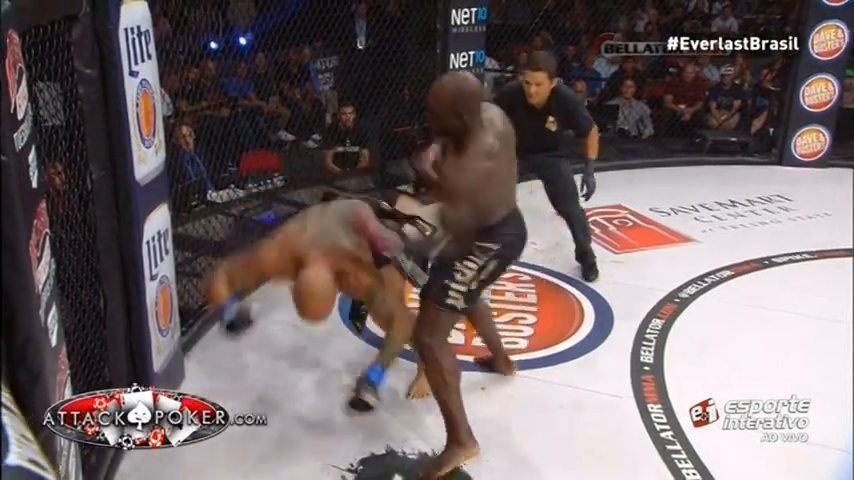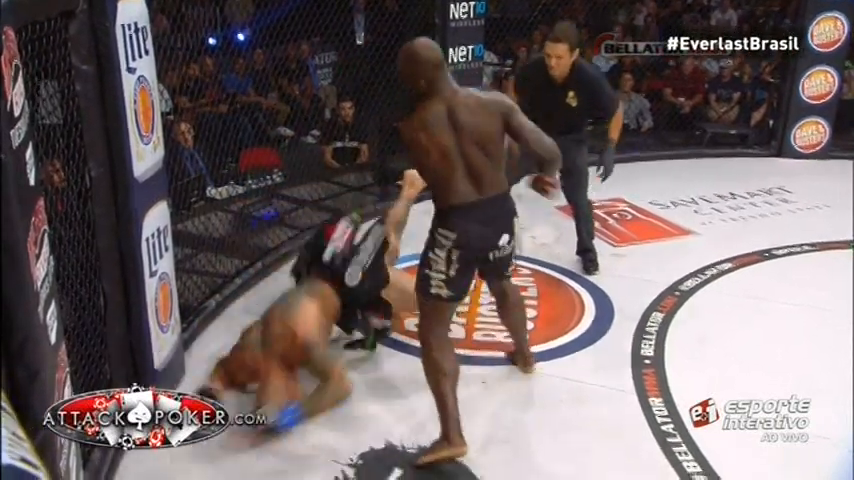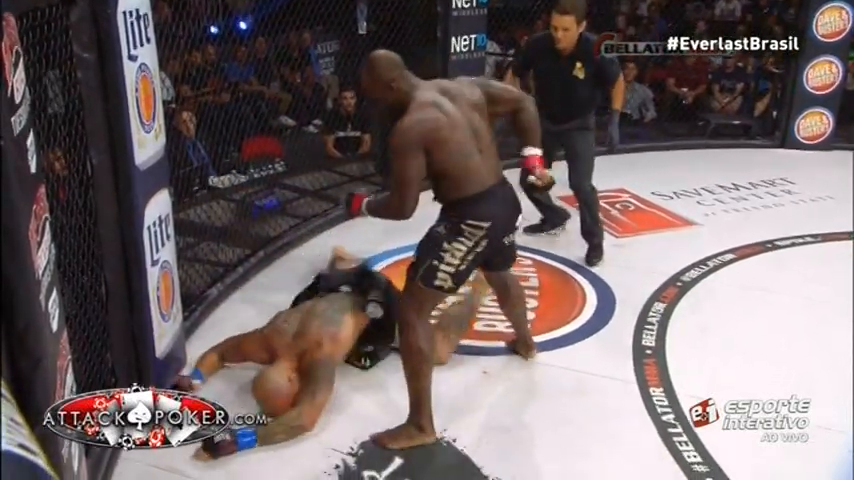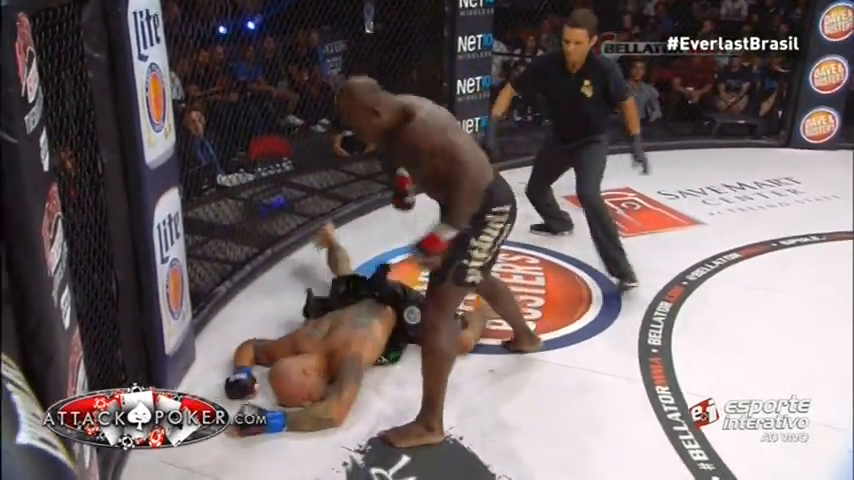
dt=0.5s
person 1, frame 1
left shoulder: (462, 172)
right shoulder: (488, 113)
left elbow: (452, 238)
right wrist: (432, 154)
left hip: (484, 243)
right hip: (505, 225)
left knee: (429, 335)
right knee: (468, 298)
left ankle: (460, 440)
right ankle: (500, 357)
person 1, frame 2
left shoulder: (412, 126)
right shoulder: (492, 104)
right elbow: (549, 151)
right wrist: (548, 176)
left hip: (454, 227)
right hip: (500, 213)
left knee: (433, 329)
right knee: (501, 284)
left ankle: (451, 436)
right ankle: (523, 353)
person 1, frame 3
left shoulder: (409, 129)
right shoulder: (466, 87)
left elbow: (403, 206)
right elbow: (524, 103)
left wrist: (362, 204)
right wrist: (534, 157)
left hip: (470, 219)
right hip: (505, 201)
left knee: (412, 312)
right knee: (500, 275)
left ankle: (420, 425)
right ankle: (525, 341)
person 1, frame 4
left shoulder: (420, 127)
right shoulder: (399, 114)
left elbow: (471, 176)
left wrist: (440, 236)
right wrist: (401, 180)
left hip: (485, 209)
right hip: (483, 204)
left knee: (436, 313)
right knee: (478, 278)
left ankle: (429, 424)
right ankle: (525, 336)
person 2, frame 1
left shoulder: (358, 276)
right shoulder: (275, 257)
left elbow: (398, 322)
right elbow: (216, 280)
right wrist: (229, 309)
left hip: (372, 219)
left knee: (390, 312)
person 2, frame 2
left shoulder: (300, 344)
right shoulder: (245, 364)
left elbow: (339, 386)
right elbow: (223, 370)
left wrist: (293, 416)
right wrist: (212, 388)
left hip: (341, 276)
right hip: (322, 285)
person 2, frame 3
left shoulder: (321, 355)
right shoulder: (267, 341)
left elbow: (303, 420)
right elbow: (218, 352)
left wrist: (242, 439)
right wrist: (195, 377)
left hip: (370, 302)
right hip: (331, 293)
left knee: (439, 353)
left ankle: (476, 293)
right ankle: (344, 261)
person 2, frame 4
left shoulder: (347, 357)
right shoulder: (298, 344)
left elbow: (334, 414)
right elbow: (248, 347)
left wrist: (276, 421)
right wrist: (242, 372)
left hip: (392, 306)
right hip: (355, 297)
left knee: (462, 341)
right knee: (346, 276)
left ankle: (484, 310)
right ankle: (331, 240)
person 3, frame 1
left shoulder: (567, 100)
right shoulder: (508, 95)
left elbow: (591, 132)
left wrist: (589, 170)
left hip: (550, 156)
left knee: (571, 209)
left ankle: (586, 257)
person 3, frame 2
left shoulder: (590, 78)
right shoulder: (532, 70)
left elbow: (616, 112)
right elbow: (515, 93)
left wrist: (609, 151)
left hip: (570, 138)
left knee: (578, 198)
left ankle: (587, 251)
person 3, frame 3
left shoulder: (595, 51)
right shoulder: (538, 45)
left elbow: (617, 82)
right elbow: (515, 75)
left wrist: (614, 121)
left hip: (579, 125)
right hip: (546, 121)
left knee: (580, 184)
right knee: (529, 179)
left ankle: (594, 239)
right ankle: (555, 217)
person 3, frame 4
left shoulder: (604, 69)
right shoulder: (547, 64)
left elbow: (627, 103)
right elbow: (511, 90)
left wrist: (636, 143)
right wrist: (492, 125)
left hip: (591, 143)
right hip: (559, 140)
left knee: (588, 195)
right knee: (535, 189)
left ankle: (620, 267)
right ankle: (559, 222)
